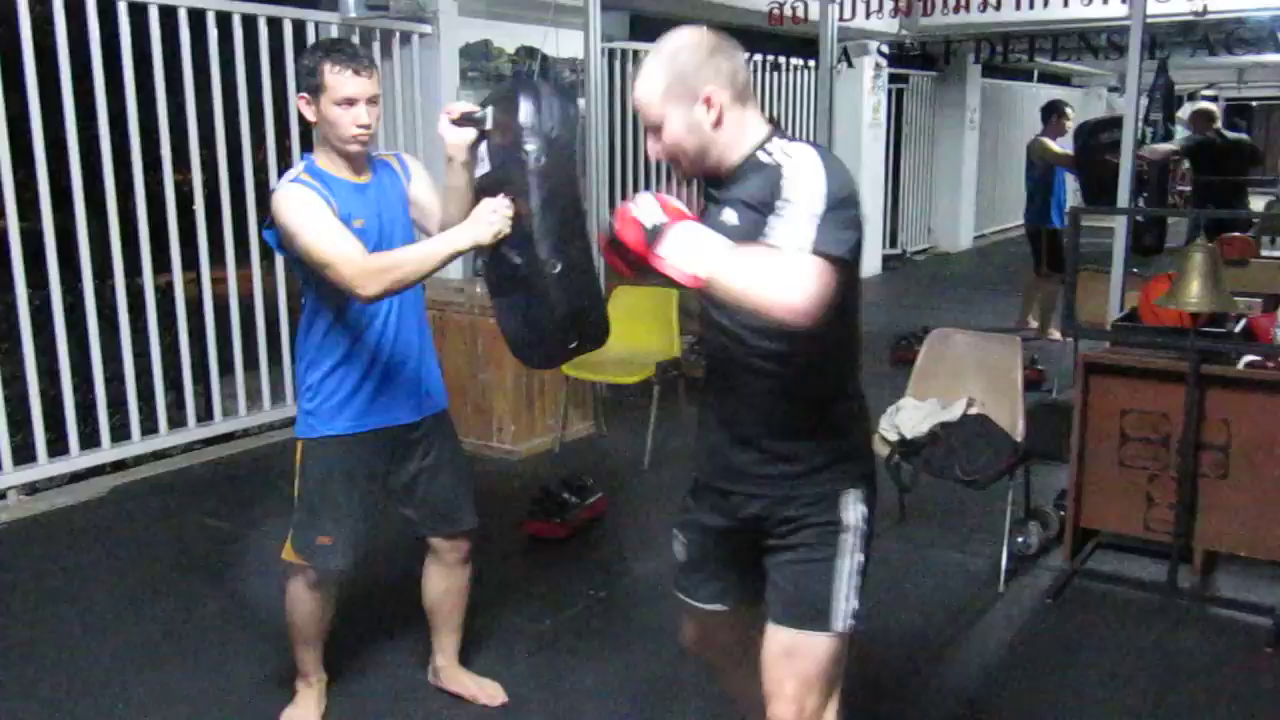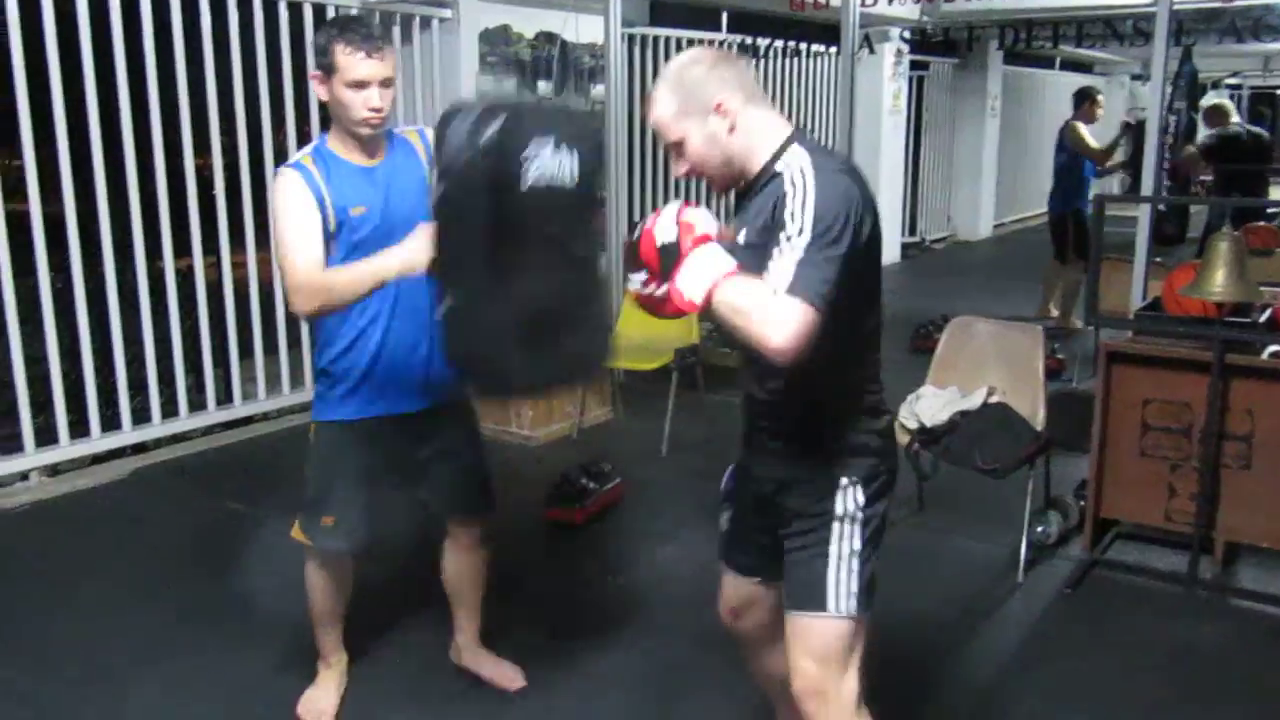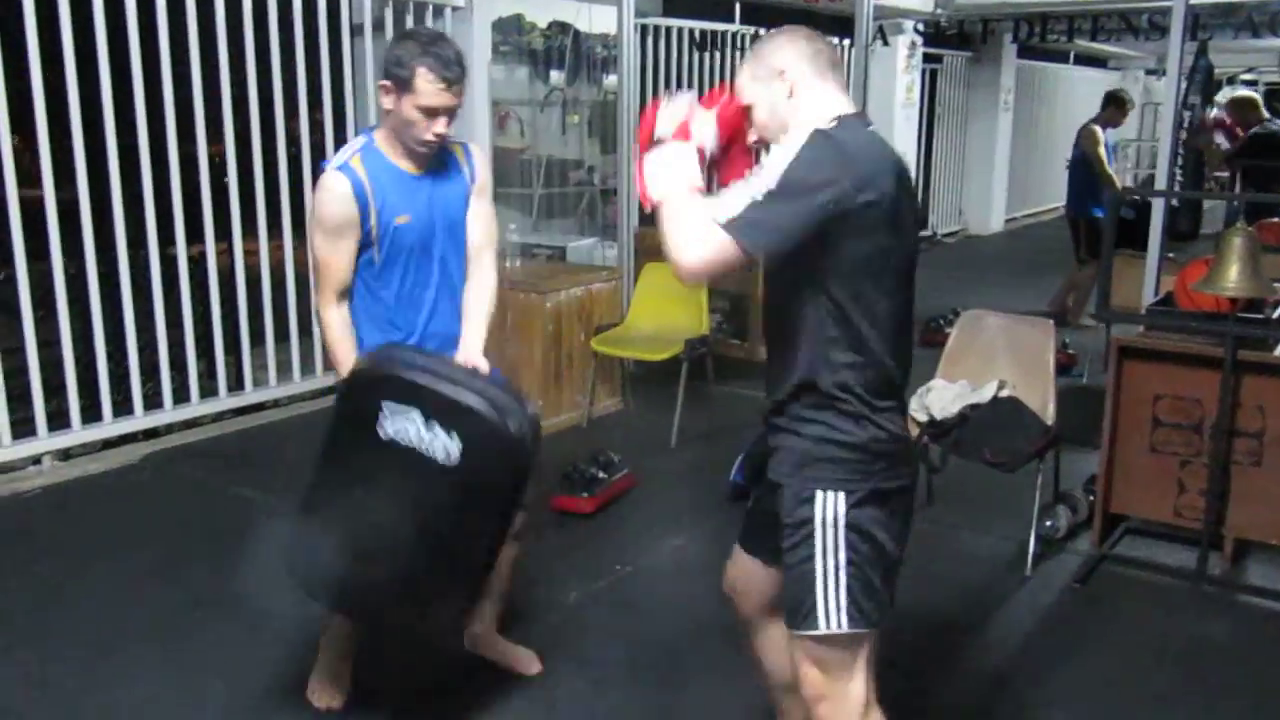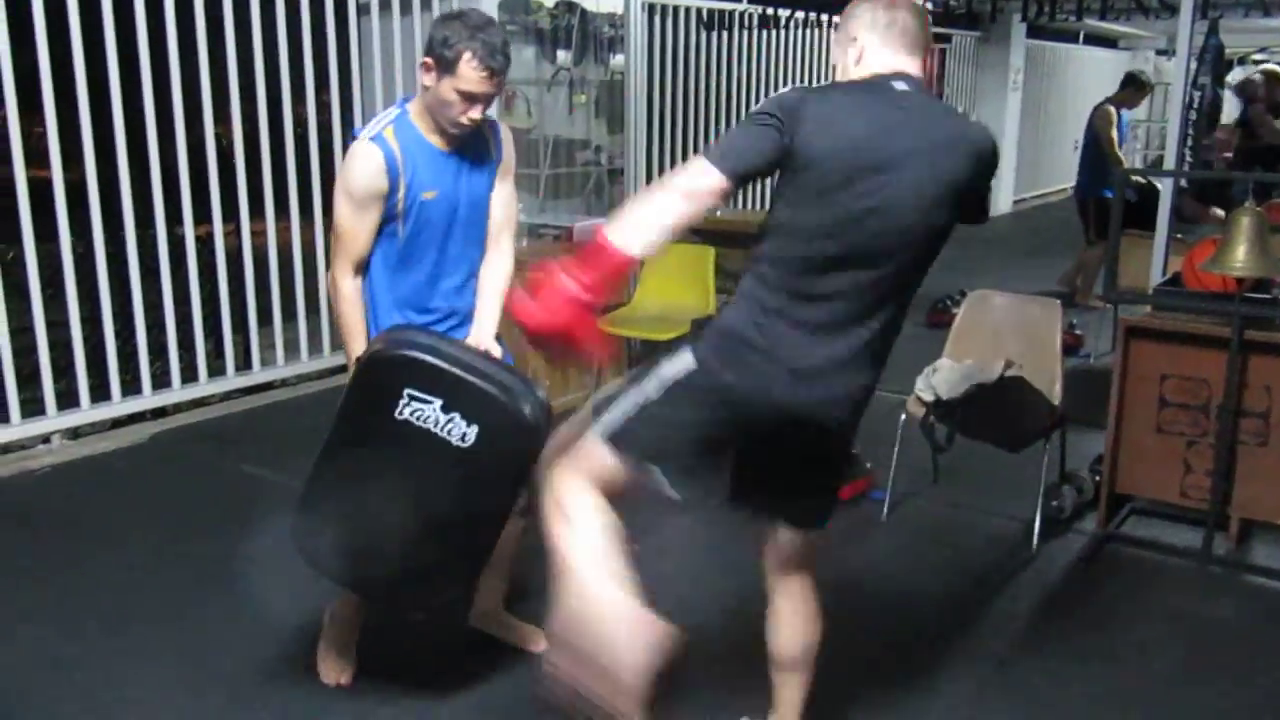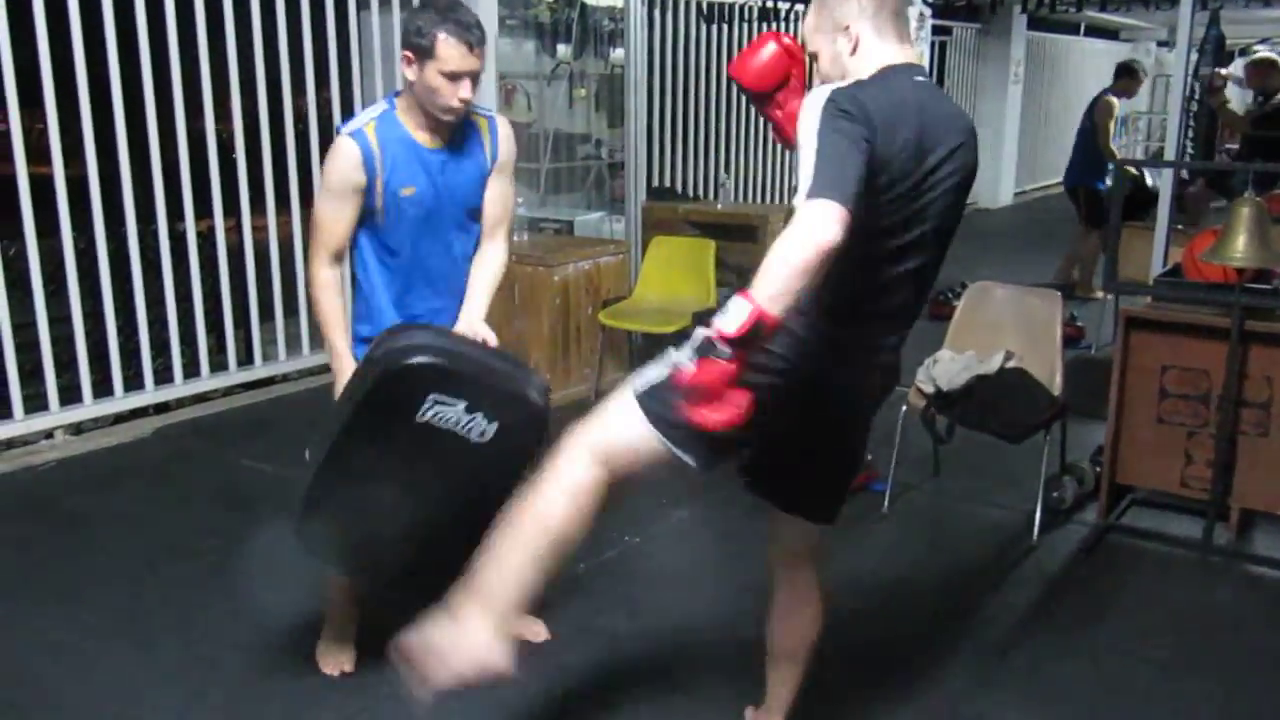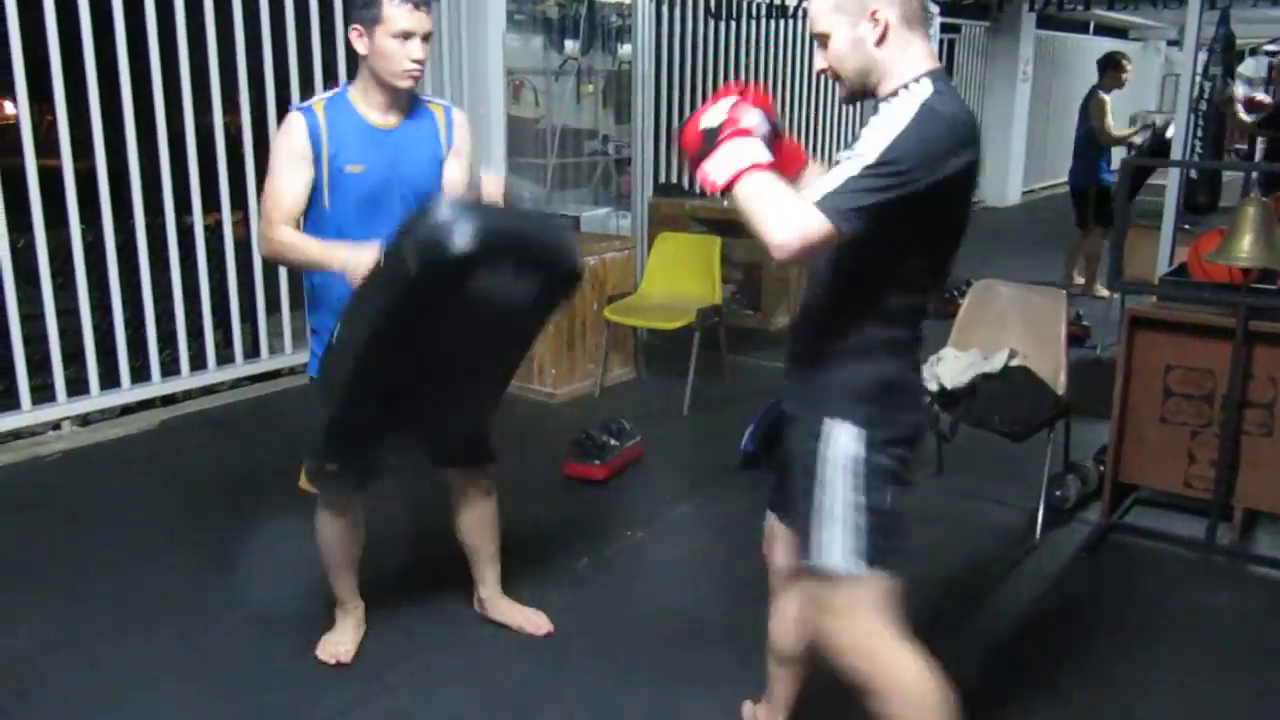
dt=0.3s
person 1, frame 1
left shoulder: (807, 176)
right shoulder: (714, 174)
left elbow: (795, 296)
left wrist: (672, 238)
left hip: (816, 484)
right hip: (724, 467)
right knee: (710, 635)
person 1, frame 2
left shoulder: (815, 187)
right shoulder: (760, 180)
left elbow: (782, 334)
left wrist: (699, 266)
right wrist: (685, 272)
left hip: (835, 467)
right hip: (769, 452)
right knee: (745, 609)
person 1, frame 3
left shoulder: (822, 154)
right shoulder: (871, 161)
left elbow: (697, 255)
left wrist: (671, 161)
right wrist: (738, 176)
left hip: (842, 462)
right hip: (817, 441)
right knee: (753, 588)
person 1, frame 4
left shoulder: (806, 108)
right shoulder: (972, 146)
left elbow: (691, 189)
left wrist: (586, 273)
left hip: (746, 359)
right hip: (836, 396)
left knee: (569, 475)
right knee: (789, 567)
left ankle: (609, 653)
person 1, frame 5
left shoulder: (845, 105)
right shoulder: (958, 127)
left elbow: (819, 228)
left wrist: (732, 333)
right wrist: (796, 108)
left hip: (782, 357)
right hip: (853, 381)
left knee: (589, 451)
right knee: (797, 560)
left ankle: (478, 624)
person 1, frame 6
left shoulder: (919, 118)
right shoulder: (930, 113)
left elbow: (792, 233)
right elbow: (831, 196)
left wrist: (734, 150)
right wrist: (768, 148)
left hip: (855, 397)
right hip: (852, 385)
left knee: (860, 631)
right knee: (787, 559)
person 2, frame 1
left shoulder: (402, 171)
right shoulder: (297, 195)
left elbow: (445, 235)
right elbow: (364, 279)
left wrist: (460, 162)
right wrist: (468, 235)
left hip: (420, 402)
right hip: (339, 416)
left knee: (453, 539)
right knee: (314, 561)
left ankle: (446, 663)
person 2, frame 2
left shoulder: (422, 148)
right shoulder: (300, 181)
right elbow: (306, 295)
right wrist: (394, 261)
left hip: (437, 385)
right hip: (352, 399)
left knee: (470, 521)
right knee: (330, 544)
left ankle: (467, 644)
right ankle: (331, 663)
person 2, frame 3
left shoulder: (469, 161)
right shoulder: (346, 183)
left elbow: (481, 264)
right elbow: (332, 302)
left wrist: (471, 349)
left hip: (465, 378)
left knee: (505, 515)
left ankle: (483, 630)
right ankle: (336, 649)
person 2, frame 4
left shoulder: (495, 142)
right shoulder: (377, 153)
left elbow: (500, 246)
right elbow: (346, 273)
left wrist: (483, 333)
left hip: (476, 352)
left ankle: (490, 606)
right ankle: (343, 620)
person 2, frame 5
left shoulder: (494, 135)
right shoulder: (359, 147)
left elbow: (494, 237)
right elbow: (324, 261)
left wrist: (474, 314)
right wrist: (344, 365)
left hip: (465, 346)
right ankle: (343, 617)
person 2, frame 6
left shoulder: (447, 123)
right shoulder: (309, 125)
right elbow: (274, 235)
right wrist: (344, 257)
left knee: (474, 471)
right knee: (340, 489)
left ankle: (490, 593)
right ankle: (349, 608)
person 3, frame 1
left shoulder: (1051, 146)
right shoulder: (1040, 144)
left elbow: (1072, 164)
right elbow: (1074, 161)
left hip: (1050, 219)
right hip: (1044, 221)
left knee: (1041, 272)
right knee: (1055, 275)
left ankle: (1026, 318)
right ankle: (1046, 328)
person 3, frame 2
left shoulder: (1078, 130)
right shoulder: (1074, 128)
left elbow: (1095, 169)
right elbow: (1098, 156)
left wrist: (1121, 165)
right wrist: (1121, 135)
left hip: (1065, 205)
right hip: (1069, 207)
left knee: (1061, 259)
right knee: (1077, 262)
left ankle: (1046, 307)
right ankle: (1066, 317)
person 3, frame 3
left shoulder: (1099, 132)
right shoulder: (1093, 132)
right elbow: (1104, 172)
left wrist: (1118, 195)
left hip: (1091, 207)
right hip: (1085, 209)
left knee: (1086, 261)
right knee: (1094, 262)
left ankle: (1059, 302)
right ankle: (1075, 314)
person 3, frame 4
left shoulder: (1118, 112)
right shoulder: (1107, 112)
right elbow: (1112, 154)
right wrist: (1132, 179)
left hip: (1102, 187)
right hip: (1095, 189)
left knee: (1097, 241)
right knee: (1101, 242)
left ankle: (1070, 279)
right ankle: (1084, 294)
person 3, frame 5
left shoulder: (1106, 100)
right shoulder: (1109, 102)
right elbow: (1106, 145)
left wrist: (1114, 172)
right wrist: (1127, 169)
left hip: (1084, 176)
right hip: (1086, 178)
left knee: (1090, 230)
right knee: (1097, 232)
left ankle: (1065, 273)
right ankle: (1085, 287)
person 3, frame 6
left shoulder: (1096, 96)
right shoulder: (1101, 99)
right elbow: (1108, 137)
left wrist: (1132, 132)
right wrist: (1139, 128)
left hip: (1085, 174)
right hip: (1093, 176)
left knee: (1087, 229)
right knee: (1099, 229)
left ankle: (1070, 275)
right ankle: (1091, 285)
